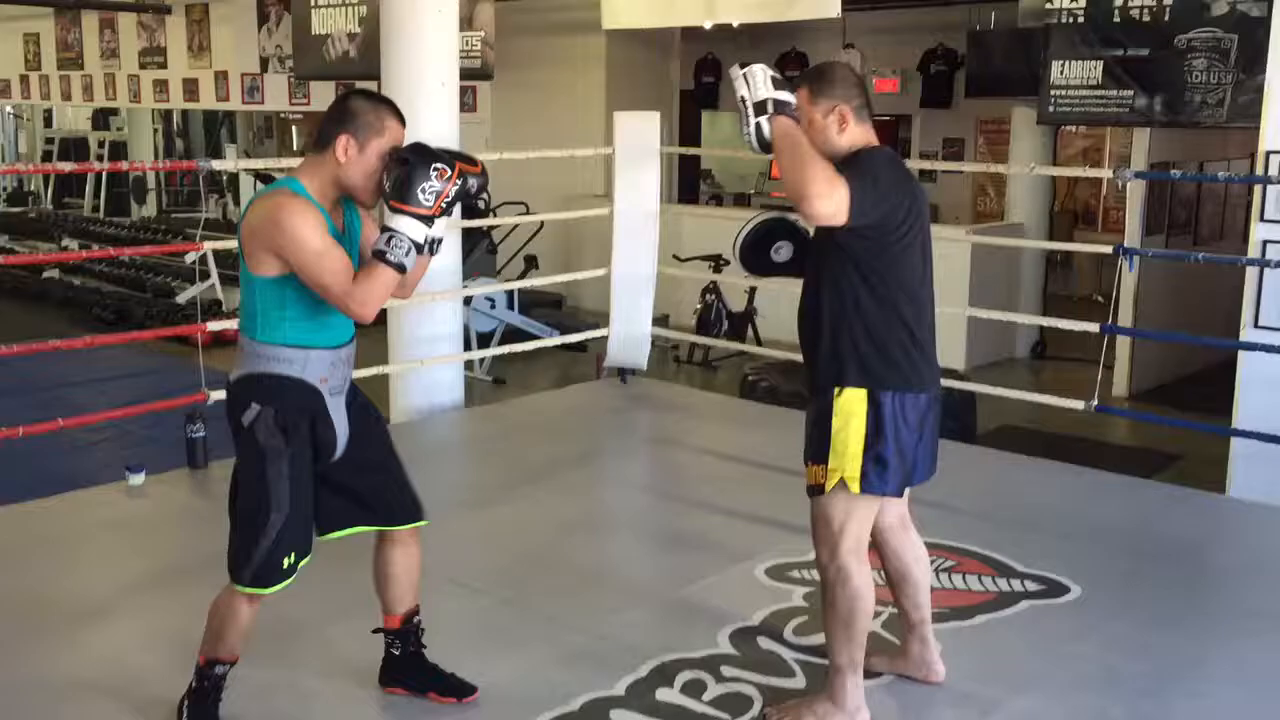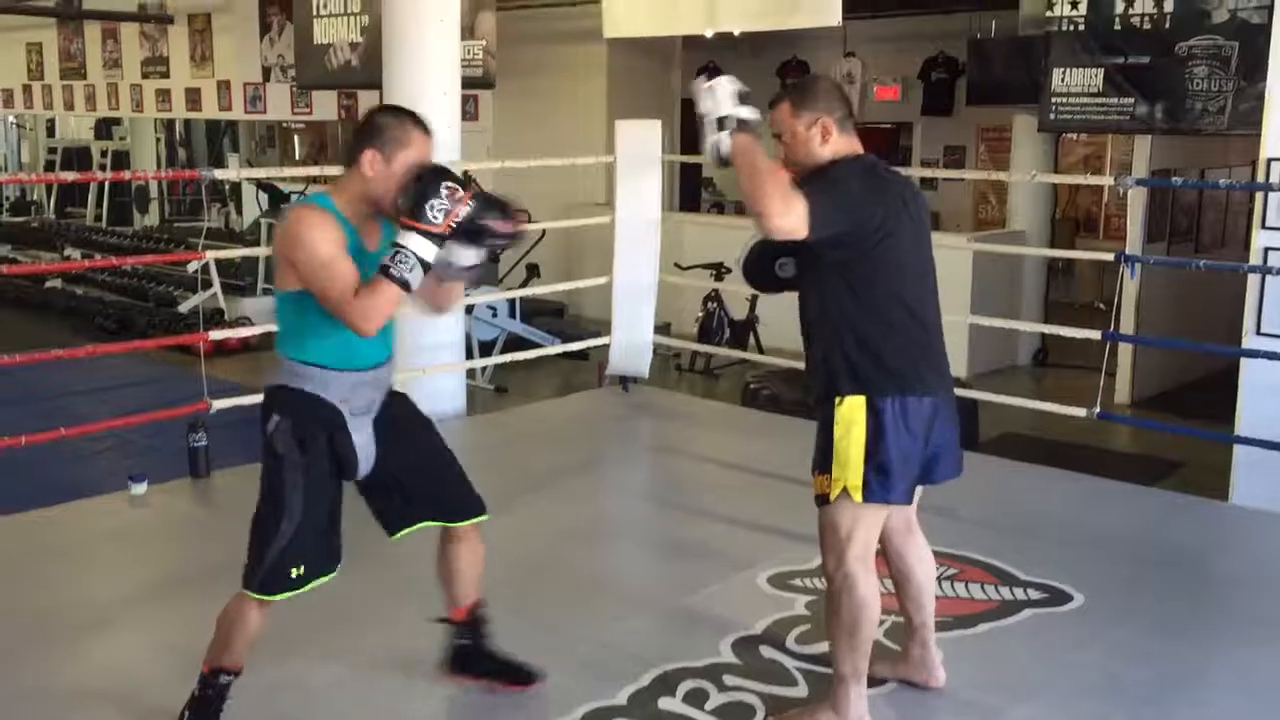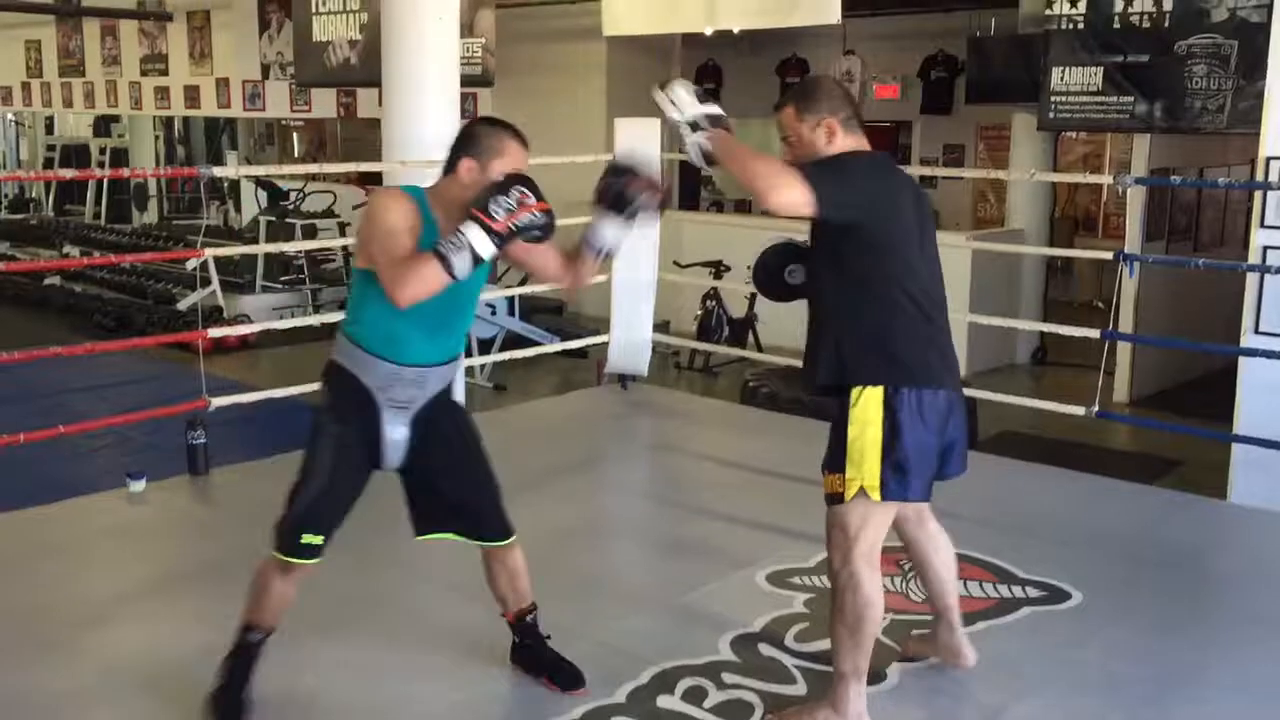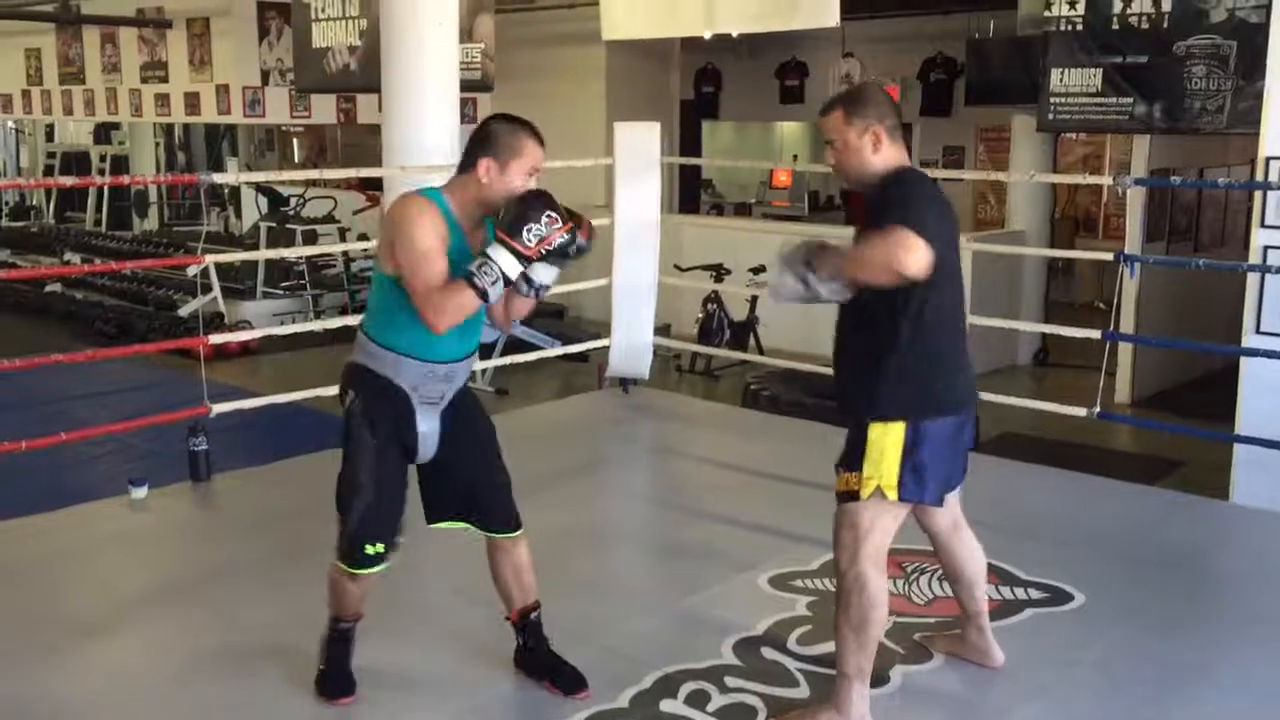
dt=0.2s
person 1, frame 1
left shoulder: (873, 171)
right shoulder: (884, 175)
left elbow: (820, 204)
left wrist: (774, 119)
right wrist: (800, 248)
left hip: (868, 388)
right hip: (898, 382)
left knee: (839, 541)
right knee: (890, 520)
right ankle: (921, 650)
person 1, frame 2
left shoulder: (850, 182)
right shoulder: (891, 188)
left elbow: (781, 218)
left wrist: (736, 132)
right wrist: (800, 273)
left hip: (874, 398)
right hip: (923, 389)
left knee: (847, 550)
right knee: (895, 525)
right ankle: (916, 657)
person 1, frame 3
left shoulder: (851, 175)
right shoulder: (893, 183)
left elbow: (774, 192)
left wrist: (708, 131)
right wrist: (811, 272)
left hip: (884, 392)
right hip: (923, 381)
left knee: (852, 545)
right knee: (909, 514)
right ankle: (951, 635)
person 1, frame 4
left shoulder: (908, 193)
right shoulder: (900, 195)
left elbow: (906, 259)
left wrist: (826, 261)
right wrist: (845, 274)
left hip: (905, 408)
right hip: (933, 397)
left knee: (858, 549)
right knee: (942, 519)
right ankle: (979, 636)
person 2, frame 1
left shoulder: (346, 205)
right shoulder: (283, 211)
left elbow: (401, 287)
right elbow: (359, 303)
left wrist: (429, 214)
right wrist: (413, 213)
left hip: (336, 393)
right hip: (278, 402)
left knee: (402, 523)
right knee: (261, 574)
left ankle: (403, 661)
person 2, frame 2
left shoulder: (397, 221)
right shoulder: (310, 227)
left elbow: (438, 298)
right elbow: (363, 318)
left wrist: (468, 246)
right wrist: (423, 237)
left hip: (379, 407)
right hip: (308, 416)
left knee: (462, 517)
right knee: (274, 582)
left ankle: (470, 646)
person 2, frame 3
left shoulder: (496, 223)
right shoulder: (394, 207)
left elbow: (573, 275)
right elbow: (401, 291)
left wrist: (614, 219)
right wrist: (481, 231)
left hip: (430, 403)
right hip: (358, 399)
left knee: (495, 533)
right knee: (300, 547)
left ankle: (530, 642)
right ankle: (241, 664)
person 2, frame 4
left shoulder: (491, 223)
right shoulder: (416, 215)
left elbow: (507, 319)
right elbow: (438, 314)
left wrist: (542, 264)
right wrist: (512, 250)
left hip: (449, 396)
right hip: (382, 395)
left knee: (505, 525)
right knee: (363, 548)
left ankle: (532, 645)
right ankle: (339, 643)
